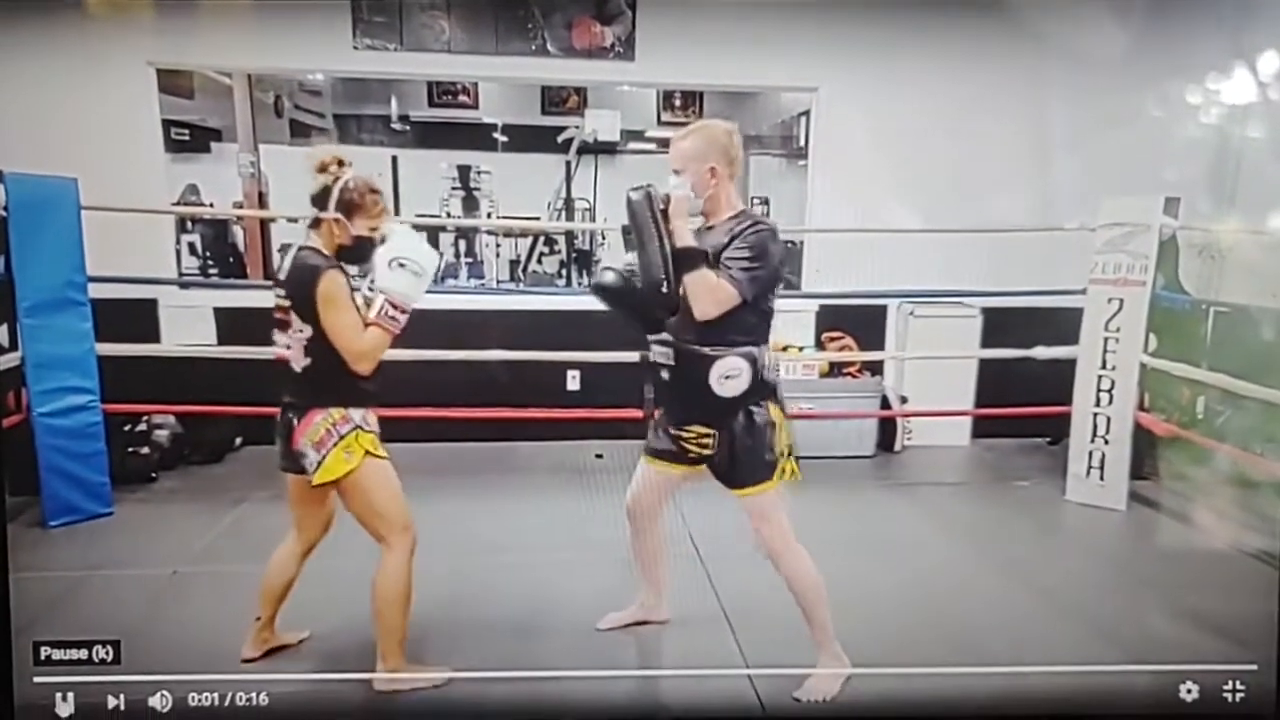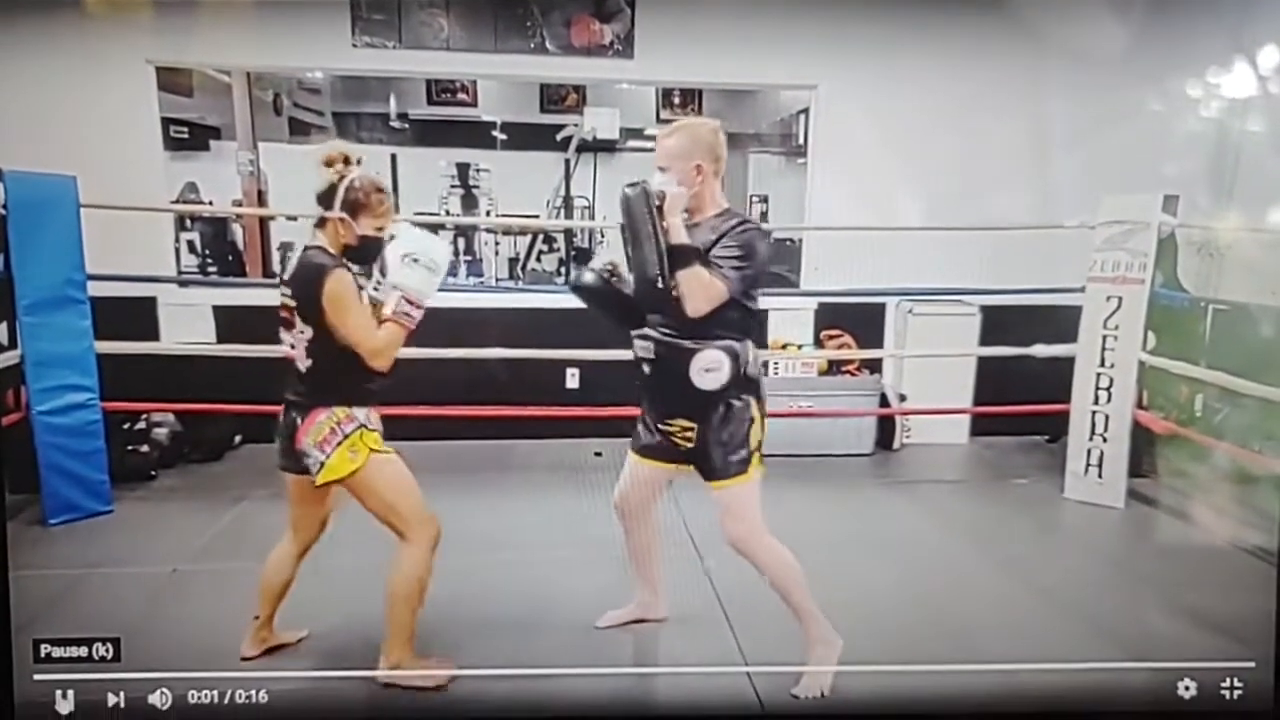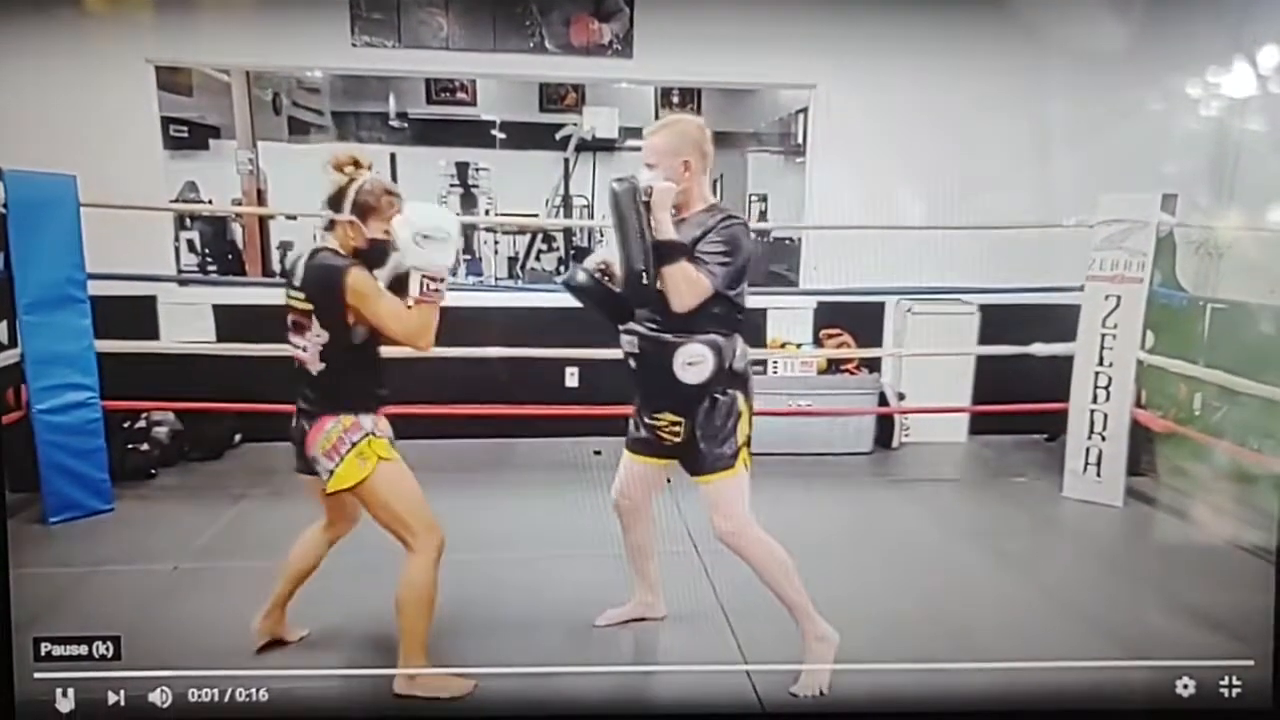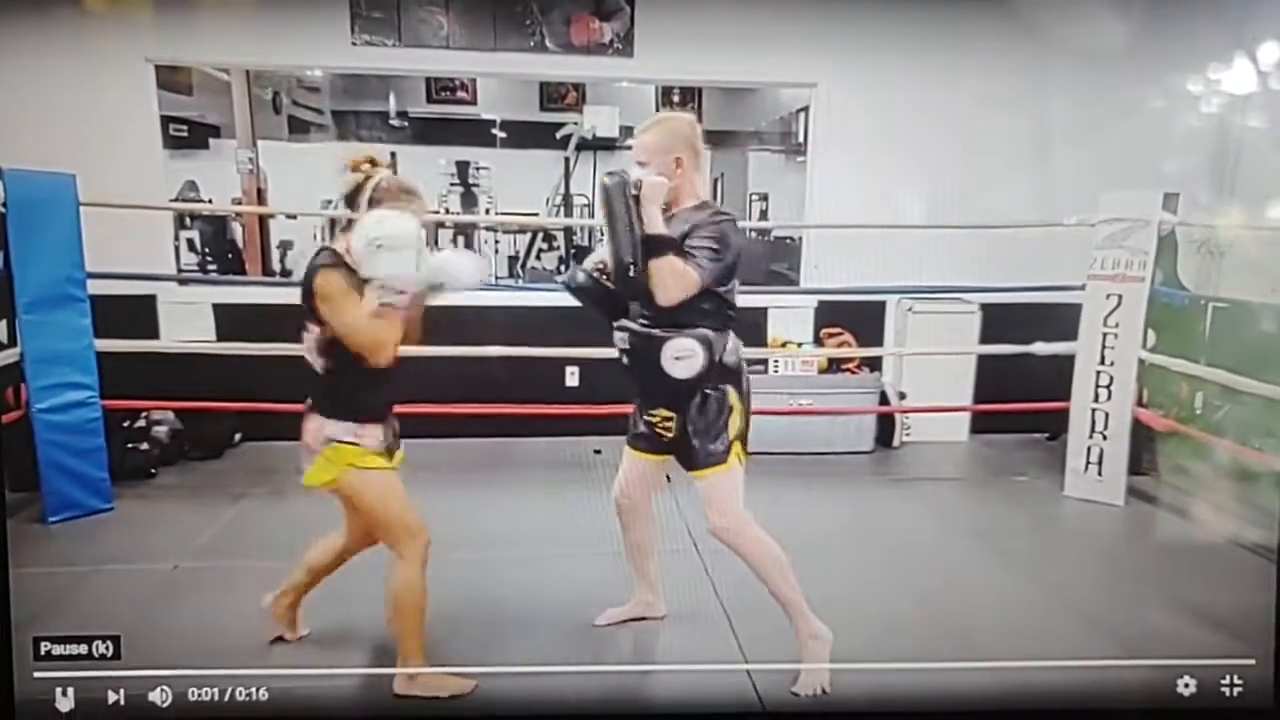
dt=0.1s
person 1, frame 1
left shoulder: (756, 237)
right shoulder: (700, 233)
left elbow: (709, 303)
right elbow: (676, 302)
left wrist: (681, 234)
left hip: (741, 409)
right hip: (684, 401)
left knee: (773, 536)
right knee: (640, 505)
left ankle: (831, 655)
right ankle: (652, 603)
person 1, frame 2
left shoulder: (740, 234)
right shoulder: (678, 228)
left elbow: (699, 301)
right elbow: (659, 299)
left wrist: (673, 229)
right wrist: (620, 279)
left hip: (724, 403)
right hip: (668, 398)
left knee: (745, 531)
right knee: (631, 500)
left ankle: (822, 639)
right ankle: (650, 599)
person 1, frame 3
left shoulder: (726, 230)
right shoulder: (668, 224)
left elbow: (685, 296)
right elbow: (647, 295)
left wrist: (661, 225)
right wrist: (610, 274)
left hip: (712, 398)
right hip: (660, 394)
left knee: (732, 525)
right knee: (628, 498)
left ankle: (817, 634)
right ankle: (648, 598)
person 1, frame 4
left shoulder: (712, 227)
right shoulder: (671, 220)
left elbow: (671, 292)
right elbow: (648, 296)
left wrist: (647, 221)
right wrist: (606, 273)
left hip: (710, 394)
right hip: (661, 392)
left knee: (728, 523)
right knee: (630, 498)
left ankle: (812, 633)
right ankle: (648, 598)
person 2, frame 1
left shoulder: (299, 264)
right shoulder: (325, 276)
right elbow: (362, 357)
left wrist: (383, 288)
right wrist: (400, 295)
left hip: (300, 420)
right hip: (335, 424)
left knee: (306, 531)
right knee: (399, 537)
left ankle: (261, 634)
right ankle: (392, 665)
person 2, frame 2
left shoulder: (307, 264)
right shoulder: (332, 277)
right elbow: (379, 353)
left wrist: (388, 291)
right wrist: (414, 294)
left hip: (304, 420)
right hip: (339, 425)
left knee: (303, 530)
right knee: (421, 529)
left ankle: (261, 632)
right ankle: (397, 658)
person 2, frame 3
left shoulder: (311, 264)
right shoulder: (347, 276)
right elbow: (419, 337)
left wrist: (397, 270)
right wrist: (431, 269)
left hip: (318, 423)
right hip: (349, 429)
left knee: (337, 521)
right knee: (426, 541)
left ankle: (272, 619)
right ankle: (413, 670)
person 2, frame 4
left shoulder: (378, 264)
right shoulder: (330, 275)
left elbow: (397, 335)
right elbow: (379, 351)
left wrist: (429, 278)
right wrist: (394, 285)
left hip: (372, 426)
right hip: (340, 435)
left knee: (362, 533)
right knee: (411, 543)
left ankle: (284, 607)
right ankle: (412, 672)
